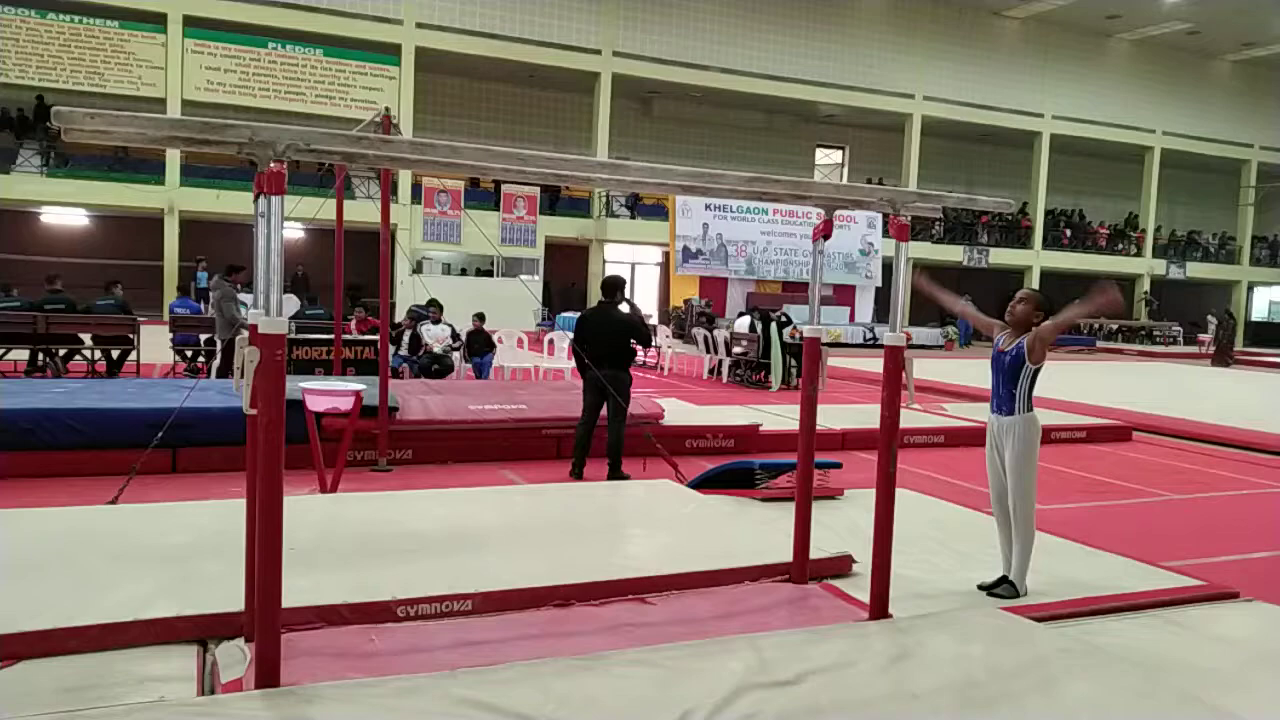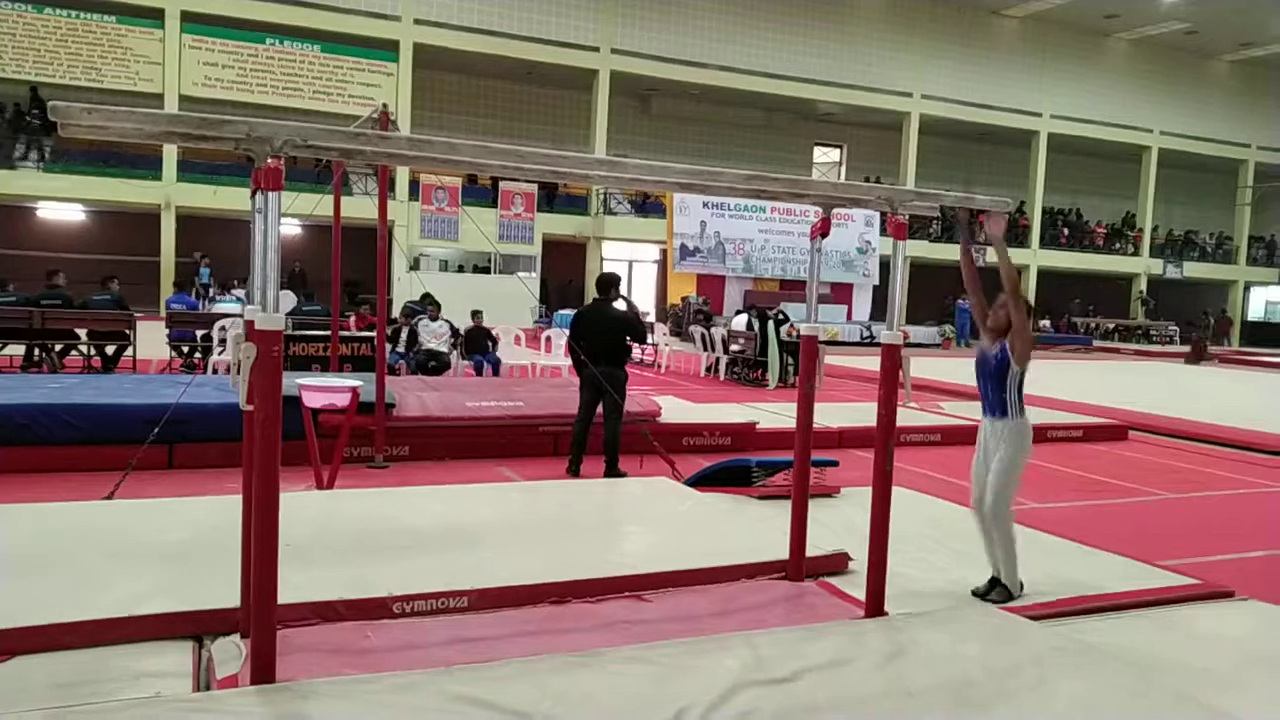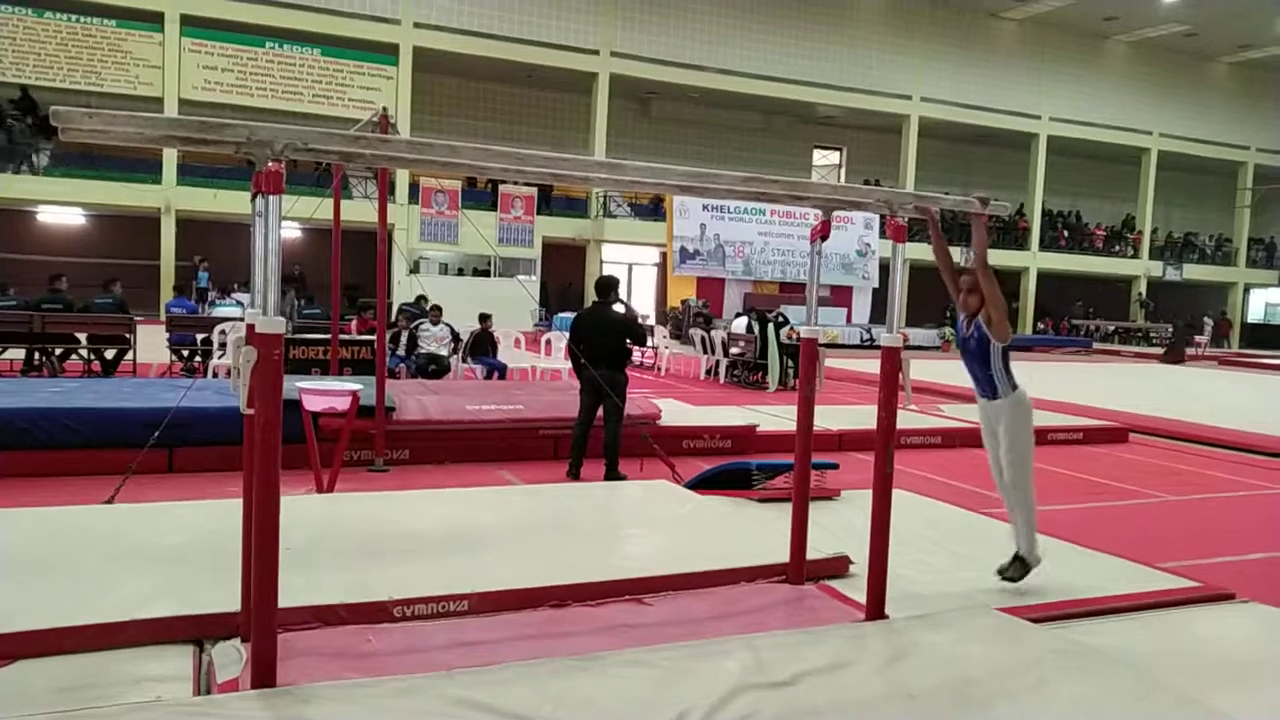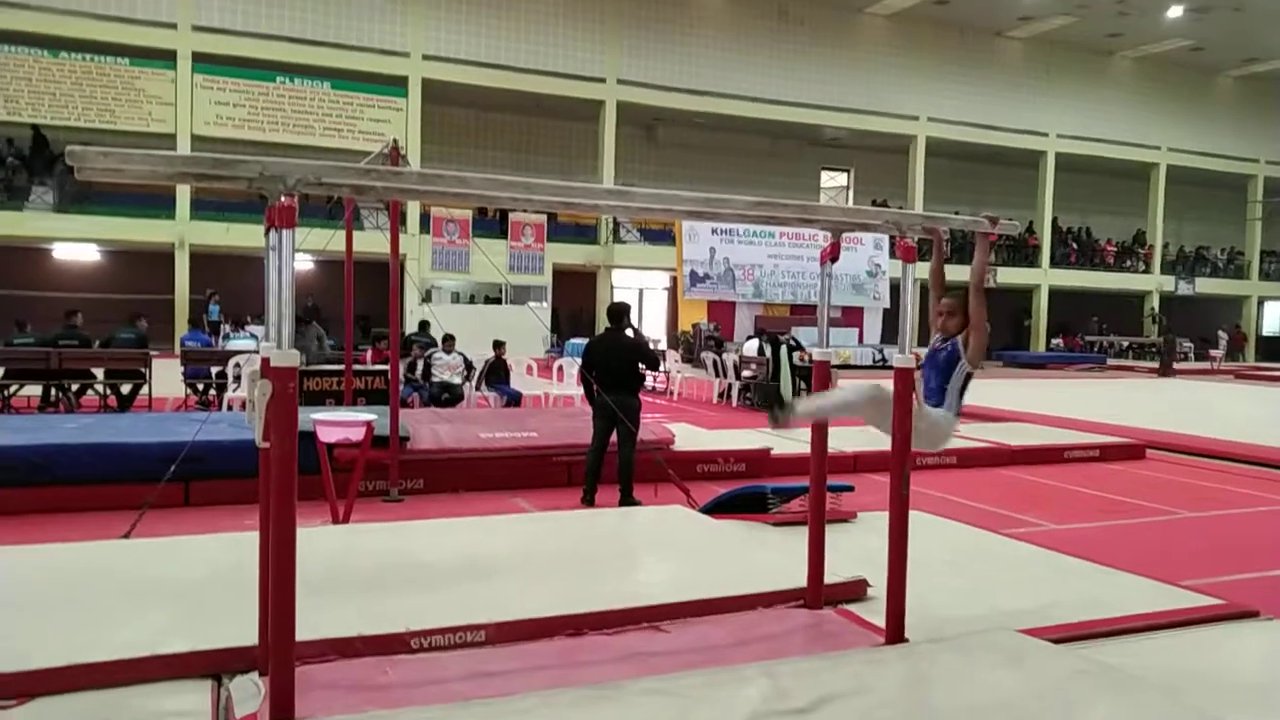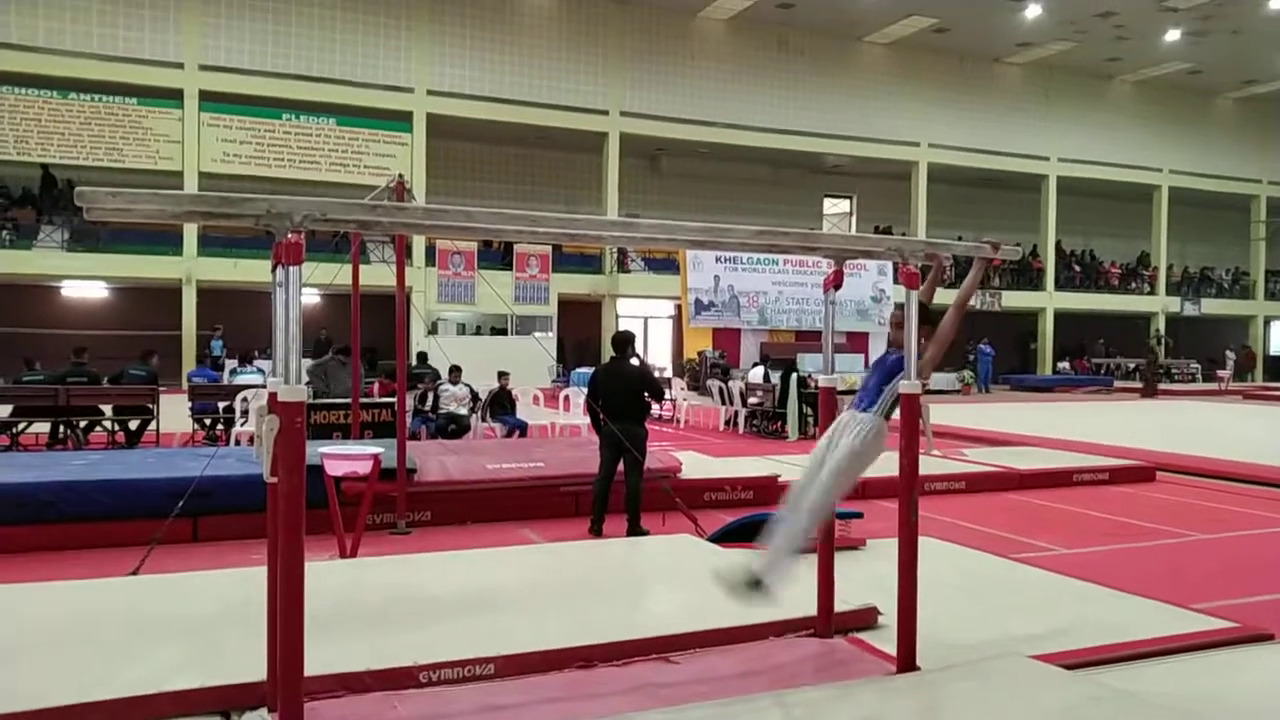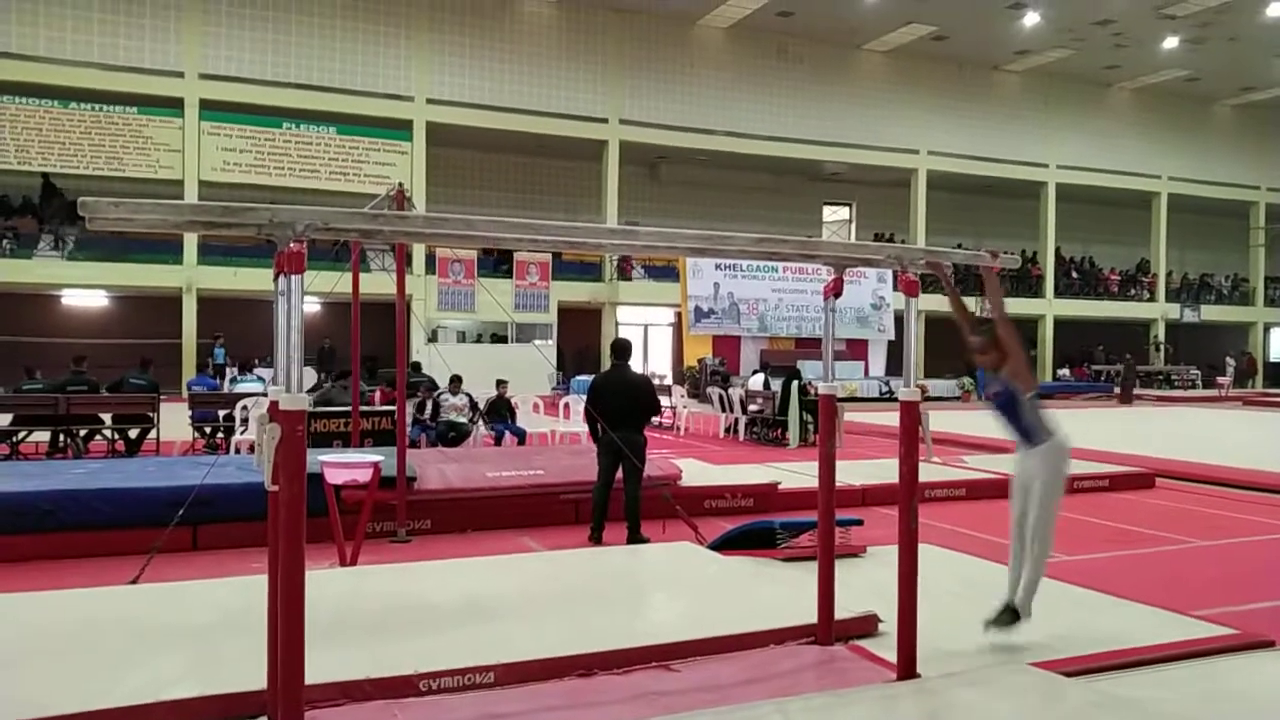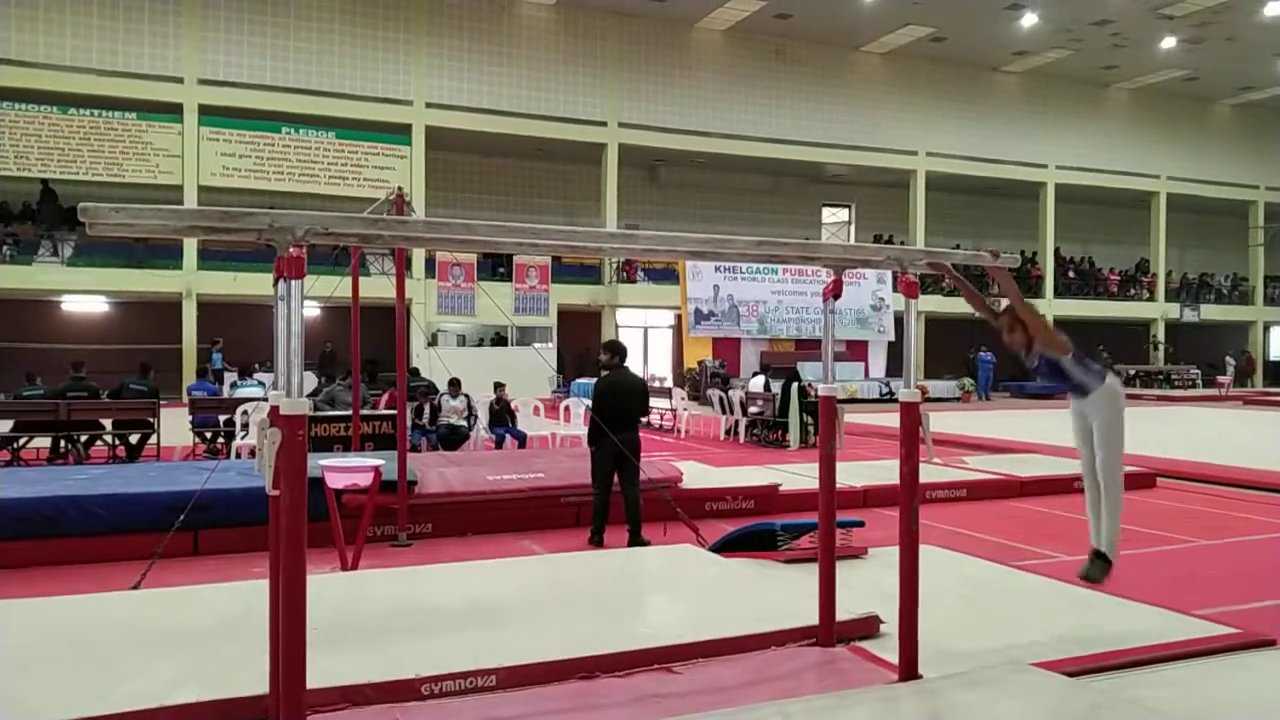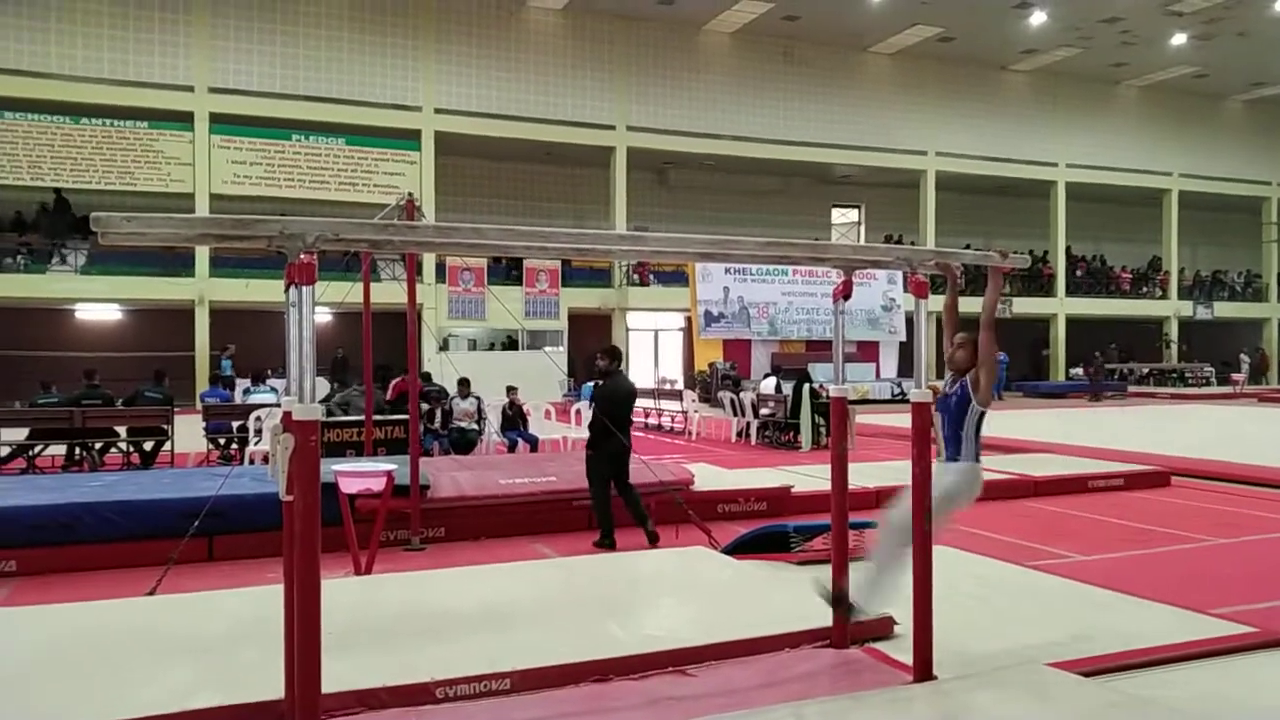
dt=0.5s
person 1, frame 1
left shoulder: (1036, 340)
right shoulder: (999, 333)
left elbow: (1063, 320)
right elbow: (964, 309)
left wrist: (1097, 304)
right wrist: (927, 286)
left hip: (1019, 427)
right hip: (995, 425)
left knee: (1019, 505)
right knee: (999, 504)
left ankle: (1018, 580)
right ankle: (1008, 573)
person 1, frame 2
left shoulder: (1018, 344)
right shoulder: (987, 336)
left elbow: (1013, 293)
right elbow: (973, 287)
left wrist: (999, 244)
right wrist: (966, 240)
left hip: (1012, 432)
right hip: (987, 429)
left knee: (996, 507)
right knee: (981, 505)
left ankle: (1011, 581)
right ankle: (999, 574)
person 1, frame 3
left shoulder: (995, 318)
right shoulder: (964, 315)
left elbow: (982, 268)
right elbow: (946, 266)
left wrist: (978, 220)
right wrist: (933, 225)
left hip: (1010, 406)
right hip: (986, 407)
left knee: (1017, 482)
right knee: (1004, 482)
left ankle: (1027, 553)
right ankle: (1023, 549)
person 1, frame 4
left shoulder: (972, 344)
right shoulder: (939, 340)
left elbow: (976, 288)
right elbow: (936, 286)
left wrist: (983, 243)
right wrist: (938, 248)
left hip: (935, 425)
right hip: (918, 418)
left knee: (869, 393)
left ankle: (791, 412)
person 1, frame 5
left shoulder: (925, 356)
right shoulder: (892, 353)
left elbow: (957, 308)
right elbow: (918, 310)
left wrist: (978, 269)
right wrist: (936, 272)
left hip: (869, 430)
right hip: (850, 423)
left knee: (818, 498)
right knee: (800, 494)
left ankle: (766, 573)
right ankle: (765, 568)
person 1, frame 6
left shoulder: (1016, 370)
right shoulder: (994, 372)
left elbow: (1002, 323)
right elbow: (965, 320)
left wrist: (991, 279)
right wrist: (946, 282)
left hip: (1047, 453)
right hip: (1027, 453)
left knee: (1038, 529)
right knee: (1019, 528)
left ankle: (1021, 603)
right ankle: (1014, 600)
person 1, frame 7
left shoulder: (1048, 340)
right shoulder: (1021, 347)
left elbow: (1020, 304)
right elbow: (983, 308)
left wrist: (999, 272)
right wrist: (953, 277)
left hip: (1103, 397)
right hip: (1078, 401)
left knee: (1108, 475)
right knee: (1091, 478)
left ankle: (1105, 550)
right ankle: (1098, 548)
person 1, frame 8
left shoulder: (980, 383)
right shoulder: (951, 379)
left elbow: (988, 329)
right elbow: (949, 325)
left wrist: (995, 282)
right wrist: (953, 286)
left hip: (963, 475)
right hip: (946, 470)
left knee: (900, 523)
right knee: (895, 524)
left ankle: (861, 600)
person 2, frame 1
left shoulder: (587, 316)
right shoulder: (627, 318)
left elbow: (577, 347)
right elbow: (647, 341)
left wrist: (585, 373)
right wrist: (639, 317)
left hip: (593, 373)
right hip: (617, 375)
left knee: (586, 419)
right knee: (616, 422)
left ankle: (577, 467)
right ankle: (614, 471)
person 2, frame 2
left shoulder: (582, 314)
right shoulder: (621, 316)
left elbow: (573, 345)
right elbow: (642, 338)
left wrist: (580, 370)
right wrist: (635, 314)
left hip: (590, 371)
right hip: (613, 372)
left knee: (583, 416)
right knee: (612, 420)
left ankle: (574, 465)
right ankle: (611, 468)
person 2, frame 3
left shoulder: (582, 317)
right shoulder: (621, 319)
left elbow: (573, 348)
right elbow: (641, 340)
left wrist: (581, 374)
right wrist: (633, 318)
left hip: (590, 374)
right hip: (613, 376)
left knee: (583, 420)
right knee: (612, 423)
left ankle: (574, 468)
right ankle: (611, 471)
person 2, frame 4
left shoulder: (594, 343)
right shoulder: (633, 343)
left elbow: (585, 374)
right elbow: (655, 364)
left wrist: (592, 400)
right wrist: (643, 341)
left hip: (603, 400)
right hip: (627, 401)
left knee: (597, 446)
right knee: (626, 448)
left ankle: (588, 494)
right ankle: (626, 496)
person 2, frame 5
left shoulder: (600, 372)
right shoulder: (639, 372)
left elbow: (591, 403)
right elbow: (659, 395)
left wrist: (599, 429)
left hip: (609, 429)
right hip: (633, 430)
left knee: (603, 476)
right knee: (633, 478)
left ankle: (596, 524)
right ankle: (633, 526)
person 2, frame 6
left shoulder: (600, 380)
right shoulder: (641, 381)
left elbow: (590, 411)
right elbow: (655, 409)
left wrist: (596, 437)
left hip: (608, 438)
right hip: (633, 438)
left knee: (602, 484)
right knee: (632, 486)
left ankle: (596, 531)
right ankle: (633, 533)
person 2, frame 7
left shoulder: (604, 382)
right shoulder: (638, 382)
left elbow: (597, 415)
right elbow: (644, 411)
left wrist: (592, 441)
left hip: (607, 441)
right hip: (631, 439)
left knee: (601, 488)
right knee: (631, 488)
left ankle: (597, 534)
right ankle: (635, 535)
person 2, frame 8
left shoulder: (606, 388)
right shoulder: (628, 385)
left elbow: (599, 420)
left wrist: (591, 445)
left hip: (603, 444)
right hip: (623, 441)
left knee: (600, 491)
right knee: (624, 486)
left ankle: (607, 537)
right ankle: (646, 525)
